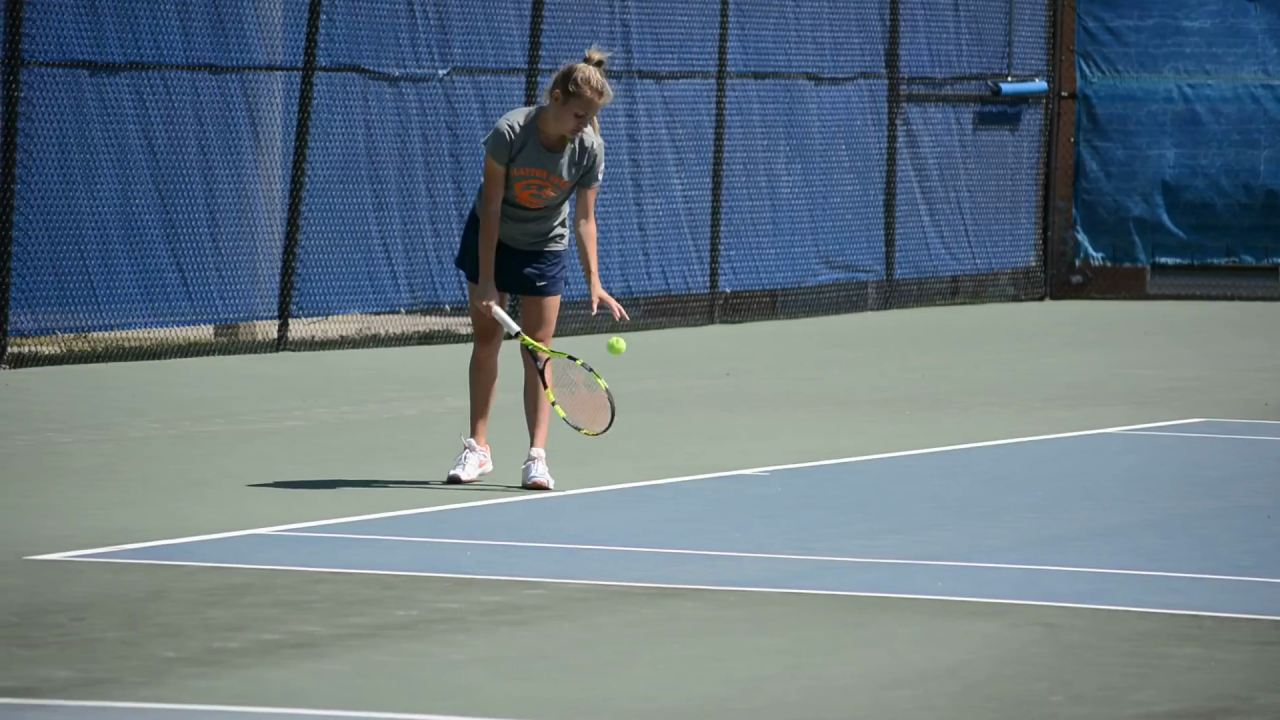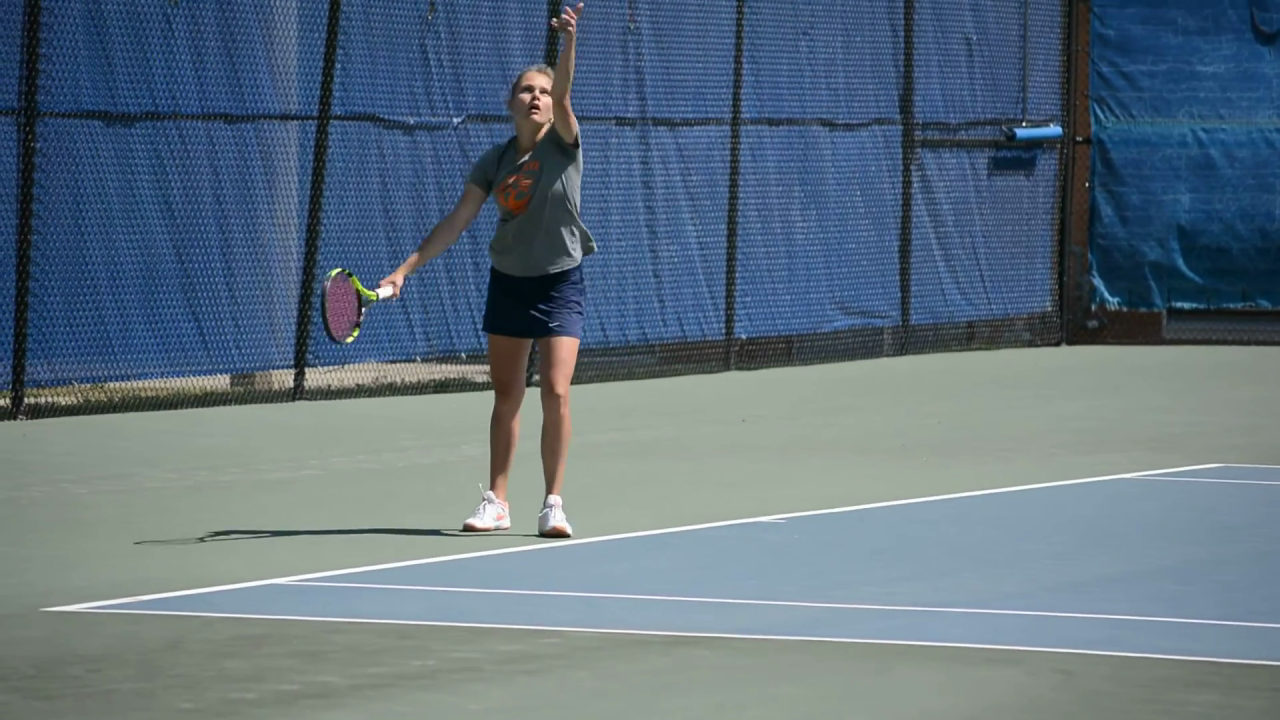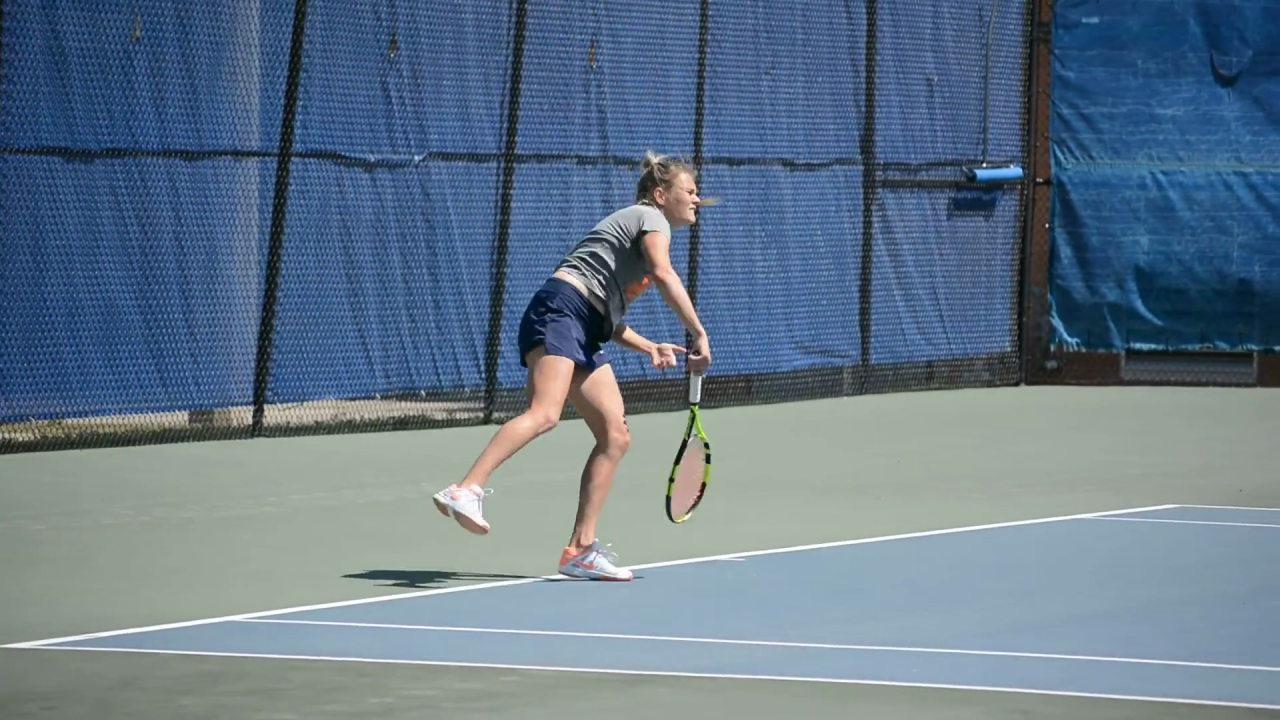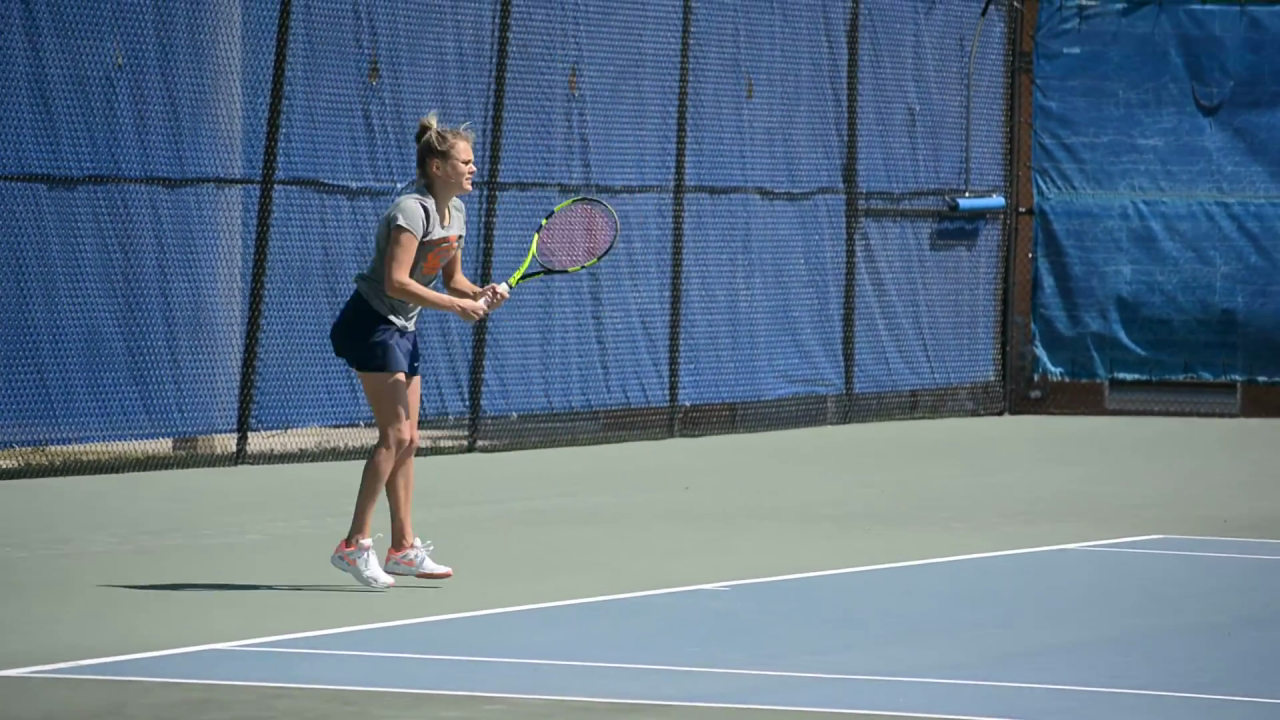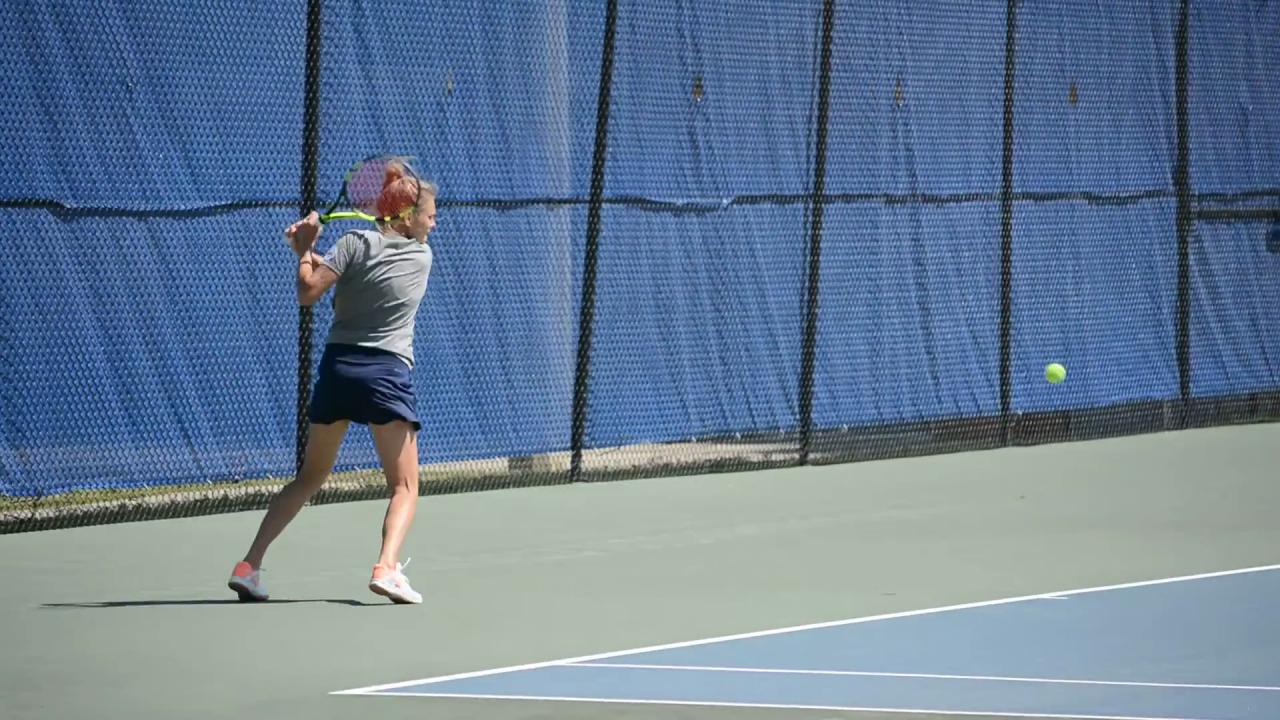
dt=1s
person 1, frame 1
left shoulder: (590, 148)
right shoulder: (509, 131)
left elbow: (585, 219)
right elbow: (490, 206)
left wrist: (594, 282)
right wrist: (486, 278)
left hip: (544, 250)
right hip: (492, 240)
left knee: (538, 350)
right knee: (486, 342)
left ankle: (536, 456)
right ankle: (476, 447)
person 1, frame 2
left shoulder: (564, 141)
right shoulder: (492, 162)
left elbow: (564, 95)
right elbow: (454, 224)
right wrist: (405, 268)
left hip: (559, 284)
right hip: (509, 283)
left knee: (556, 392)
right knee: (506, 397)
left ankle: (552, 502)
right ankle: (495, 500)
person 1, frame 3
left shoulder: (633, 258)
right shoulder: (652, 221)
left elbow: (608, 320)
right elbow: (668, 278)
left wrist: (651, 347)
right wrist: (699, 334)
left hip: (584, 327)
right hip: (560, 313)
left knee: (616, 437)
right knee: (543, 415)
left ankle: (581, 548)
right ankle: (464, 491)
person 1, frame 4
left shoulder: (456, 210)
right shoulder: (409, 208)
left elbow: (453, 280)
right elbow: (397, 283)
left wrist: (482, 295)
right wrist: (456, 306)
left hip: (402, 328)
right hip: (373, 323)
left knee: (406, 442)
right knee: (397, 435)
left ankle: (403, 549)
right ankle: (355, 544)
person 1, frame 5
left shoulder: (356, 240)
right shoulder: (422, 256)
left elbow: (309, 293)
left wrist: (303, 249)
left hip: (339, 368)
right hip: (386, 374)
left knee: (310, 478)
right knee: (404, 485)
left ankle: (249, 567)
right ankle: (386, 567)
